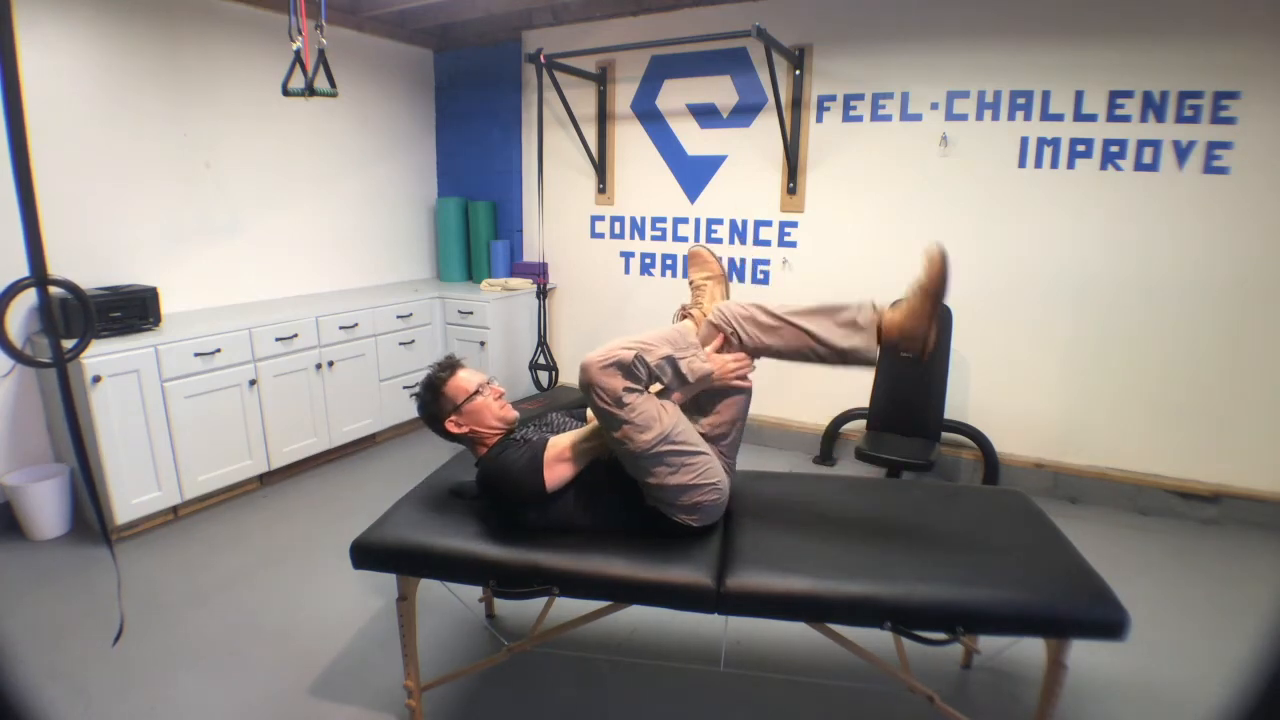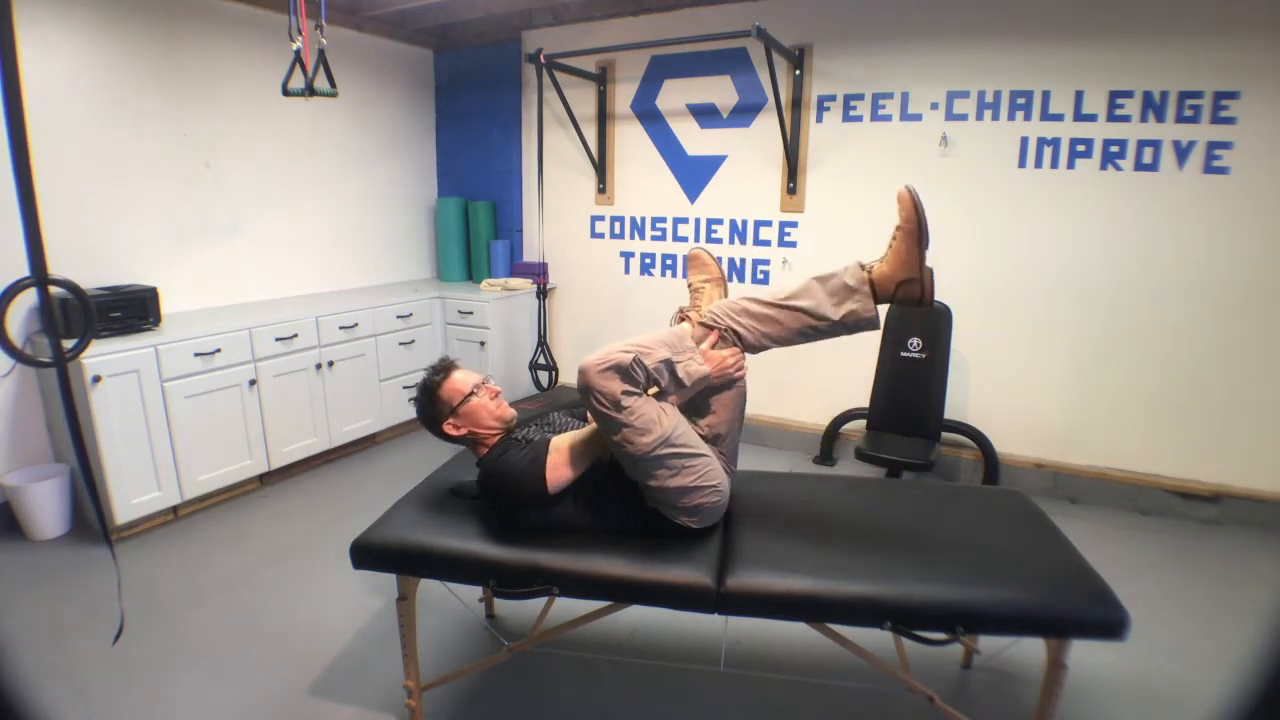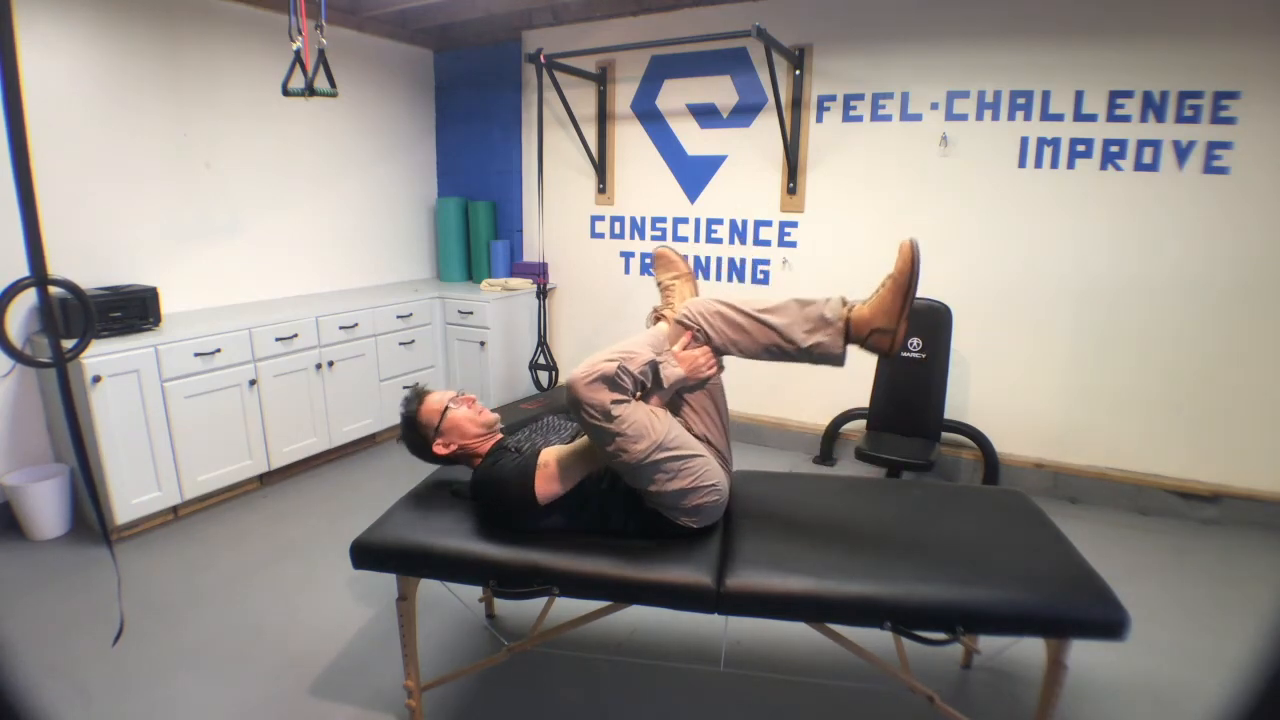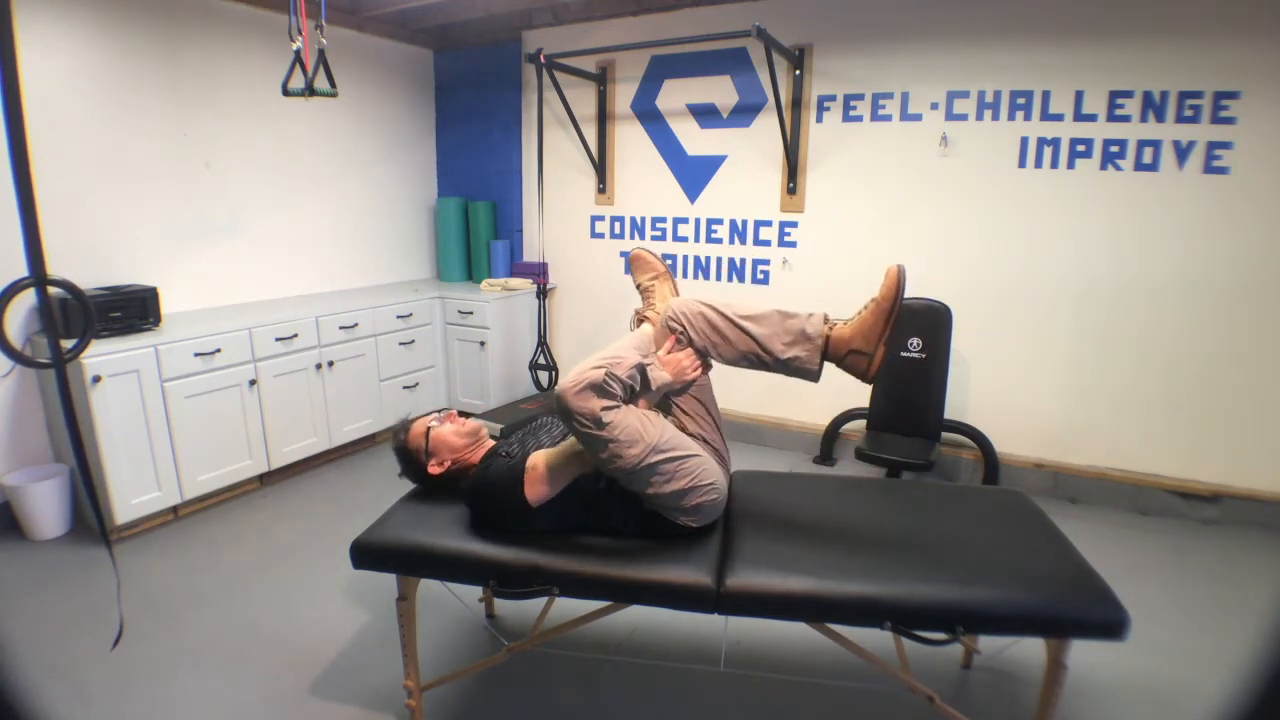
dt=0.4s
person 1, frame 1
left shoulder: (537, 428)
right shoulder: (502, 474)
left elbow: (610, 419)
right elbow: (595, 439)
left wrist: (690, 367)
right wrist: (693, 375)
left hip: (697, 462)
right hip: (694, 494)
left knee: (734, 319)
right knee: (601, 366)
left ankle: (891, 326)
right ankle: (699, 322)
person 1, frame 2
left shoulder: (533, 430)
right shoulder: (502, 475)
left elbow: (615, 419)
right elbow: (597, 441)
left wrist: (686, 370)
right wrist: (693, 374)
left hip: (700, 461)
right hip: (693, 496)
left knee: (728, 322)
right knee: (600, 369)
left ankle: (882, 283)
right ankle: (699, 321)
person 1, frame 3
left shoulder: (530, 435)
right shoulder: (495, 483)
left elbow: (605, 428)
right elbow: (593, 454)
left wrist: (661, 361)
right wrist: (669, 377)
left hip: (698, 459)
right hip: (692, 498)
left knee: (701, 315)
right knee: (587, 380)
left ankle: (857, 324)
right ankle: (674, 319)
person 1, frame 4
left shoulder: (521, 443)
right shoulder: (489, 489)
left elbow: (600, 433)
right elbow: (581, 460)
left wrist: (648, 368)
right wrist: (658, 377)
left hip: (694, 457)
right hip: (694, 493)
left knee: (685, 315)
right knee: (578, 388)
left ankle: (839, 342)
right ankle: (657, 325)
